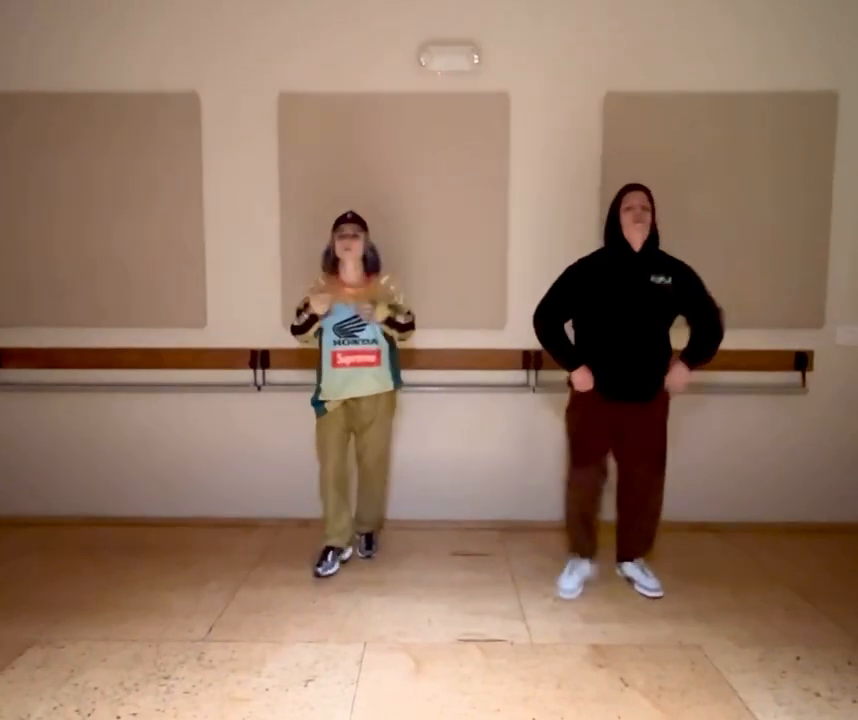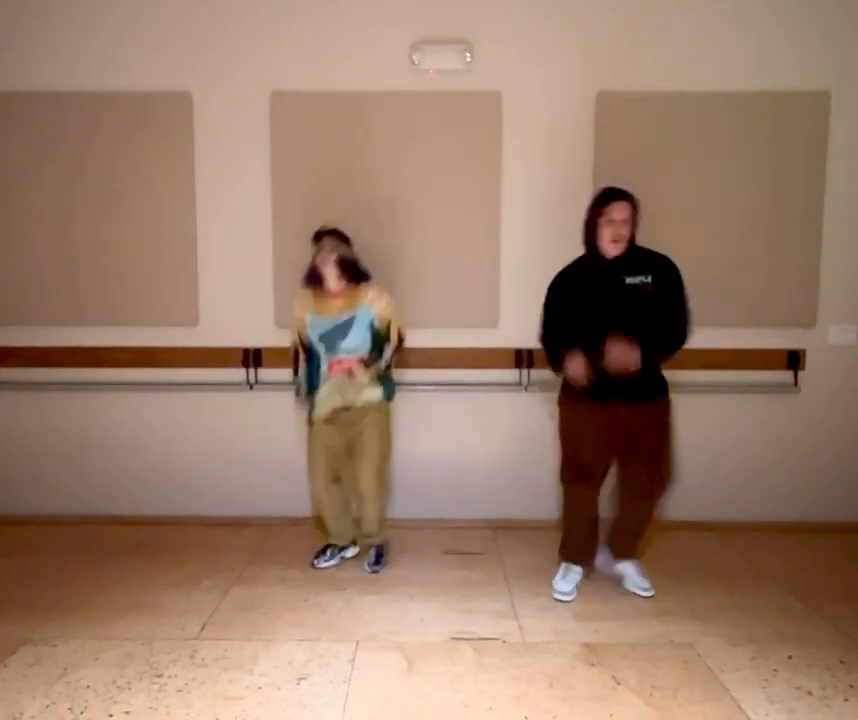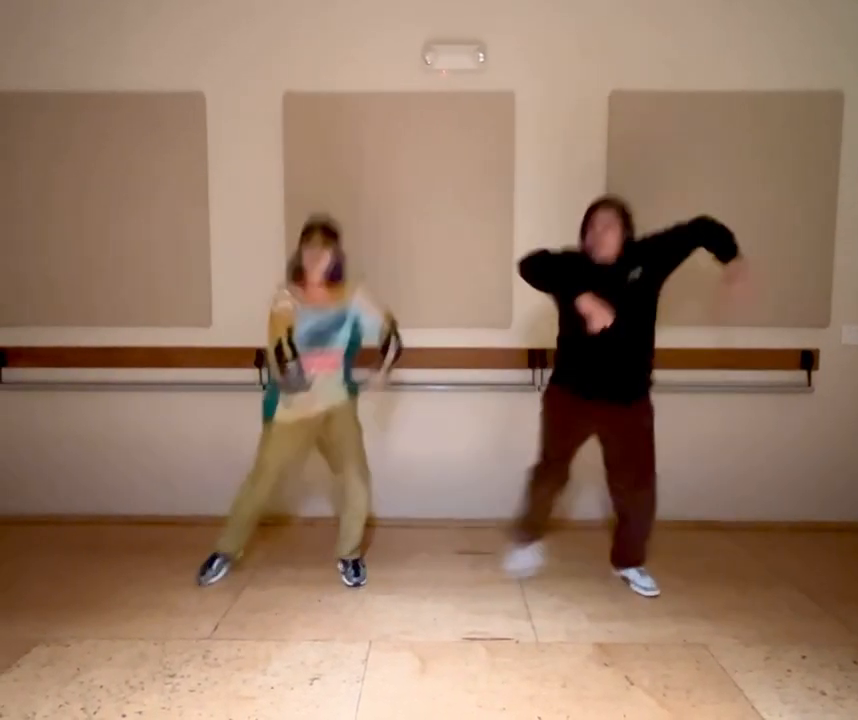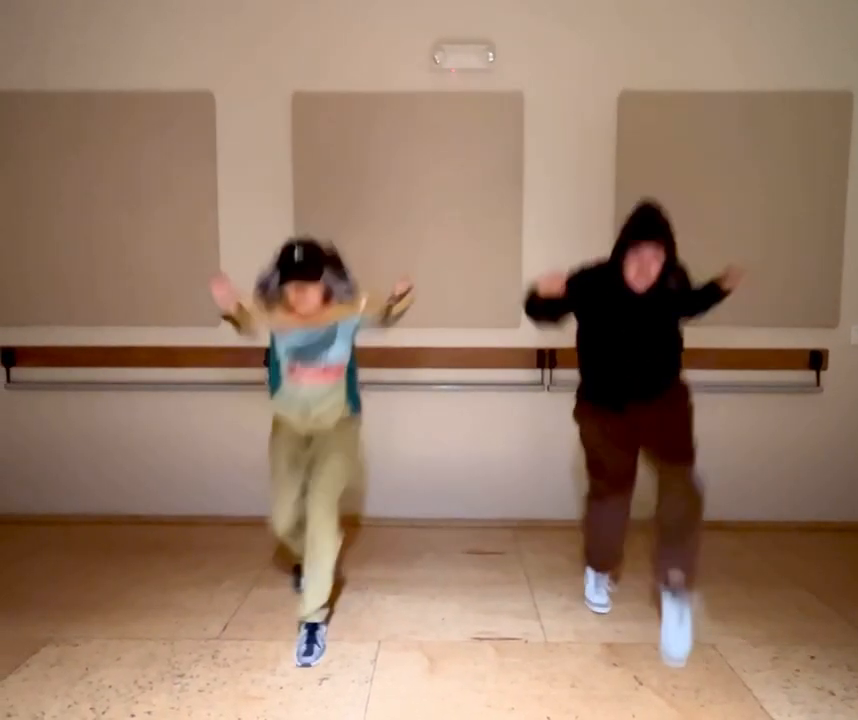
dt=1s
person 1, frame 1
left shoulder: (673, 271)
right shoulder: (589, 269)
left elbow: (708, 319)
right elbow: (546, 318)
left wrist: (689, 361)
right wrist: (574, 364)
left hip: (648, 394)
right hip: (594, 391)
left knee: (645, 477)
right knee: (586, 472)
left ankle: (632, 558)
right ankle: (580, 558)
person 1, frame 2
left shoulder: (657, 269)
right shoulder: (571, 278)
left elbow: (675, 331)
right elbow: (553, 336)
left wrist: (640, 353)
right wrist: (567, 357)
left hip: (646, 398)
right hip: (586, 399)
left knee: (649, 479)
right knee: (581, 480)
left ankle: (620, 554)
right ankle: (574, 562)
person 1, frame 3
left shoulder: (649, 258)
right shoulder: (573, 266)
left elbow: (701, 229)
right elbow: (533, 266)
left wrist: (731, 258)
right wrist: (581, 299)
left hip: (629, 398)
right hip: (572, 394)
left knee: (636, 482)
right knee: (551, 471)
left ankle: (629, 562)
right ankle: (527, 539)
person 1, frame 4
left shoulder: (674, 278)
right shoulder: (589, 284)
left elbow: (687, 304)
right elbow: (541, 312)
left wrist: (720, 288)
right wrist: (542, 293)
left hip: (663, 398)
right hip: (603, 405)
left knee: (678, 478)
right knee: (609, 486)
left ankle: (676, 589)
right ankle: (599, 571)
person 2, frame 1
left shoulder: (382, 287)
right shoulder: (321, 288)
left elbow: (406, 330)
right elbow: (301, 335)
left wrist: (386, 317)
right wrist: (313, 312)
left hip: (376, 392)
right hip: (332, 394)
left knee: (373, 466)
right knee: (331, 468)
left ankle: (366, 529)
right ankle: (337, 542)
person 2, frame 2
left shoulder: (371, 297)
right shoulder: (306, 305)
left elbow: (394, 340)
left wrist: (370, 367)
right wrist: (304, 388)
left hip: (367, 403)
right hip: (326, 405)
left knee: (370, 476)
right knee: (323, 476)
left ankle: (374, 541)
right ankle: (343, 540)
person 2, frame 3
left shoulder: (352, 299)
right shoulder: (286, 300)
left elbow: (385, 327)
right elbow: (274, 350)
left wrist: (386, 359)
right wrist: (290, 374)
left hip: (336, 408)
right hip: (289, 411)
left knee: (356, 485)
right knee: (259, 486)
left ankle: (349, 555)
right ankle: (226, 552)
person 2, frame 4
left shoulder: (349, 304)
right shoulder: (271, 307)
left elbow: (387, 314)
right elbow: (246, 321)
left wrist: (396, 302)
right wrist: (231, 306)
left hip: (336, 423)
right hip: (289, 424)
left knee: (322, 509)
right knee: (282, 517)
left ankle: (313, 615)
right ankle: (309, 559)
